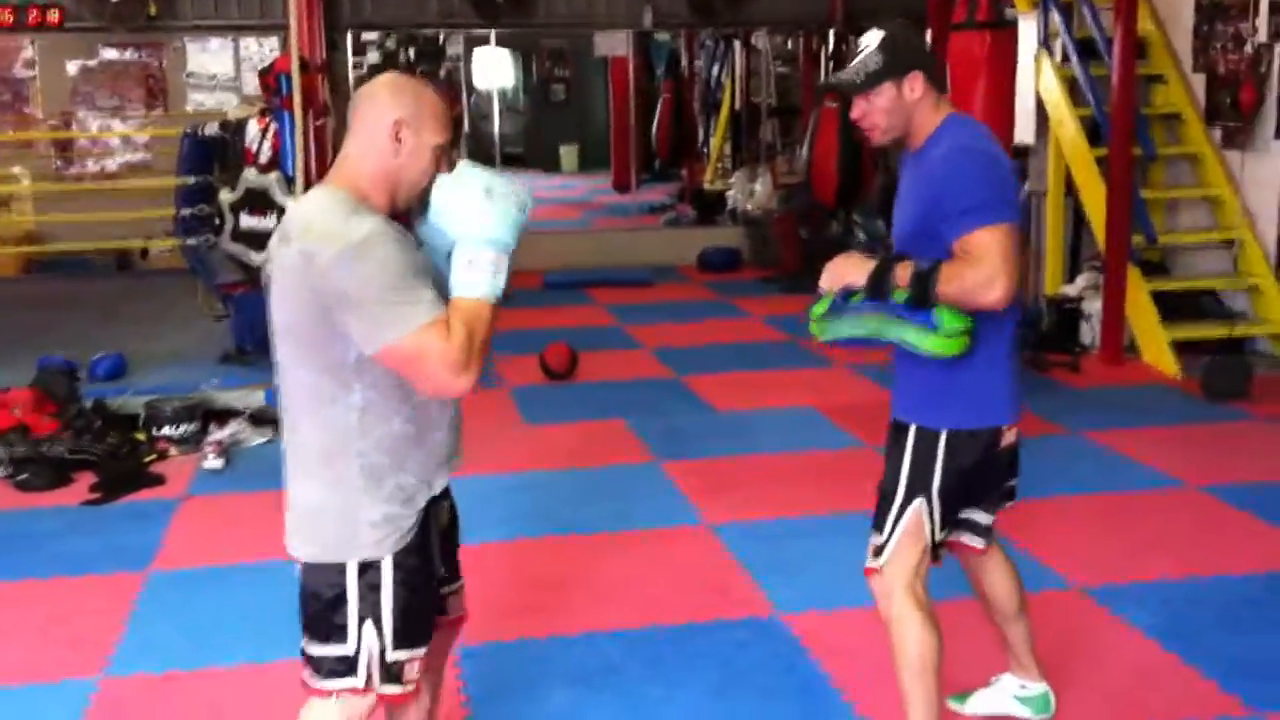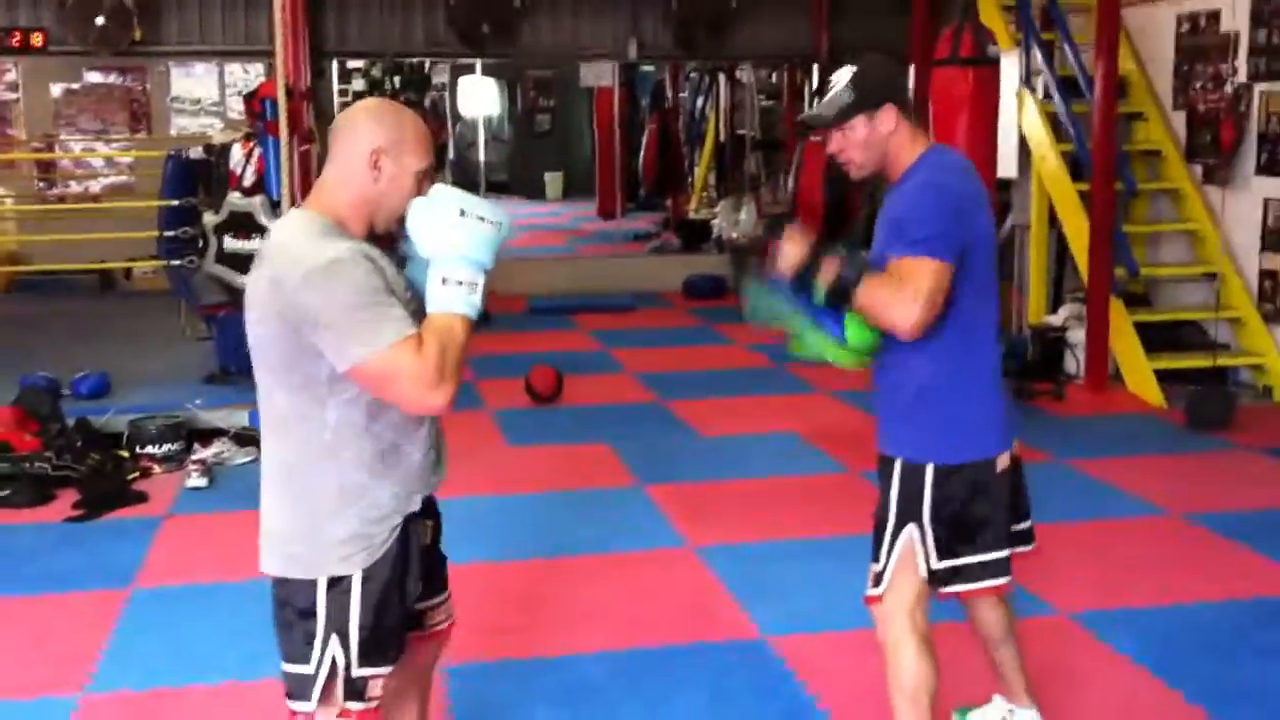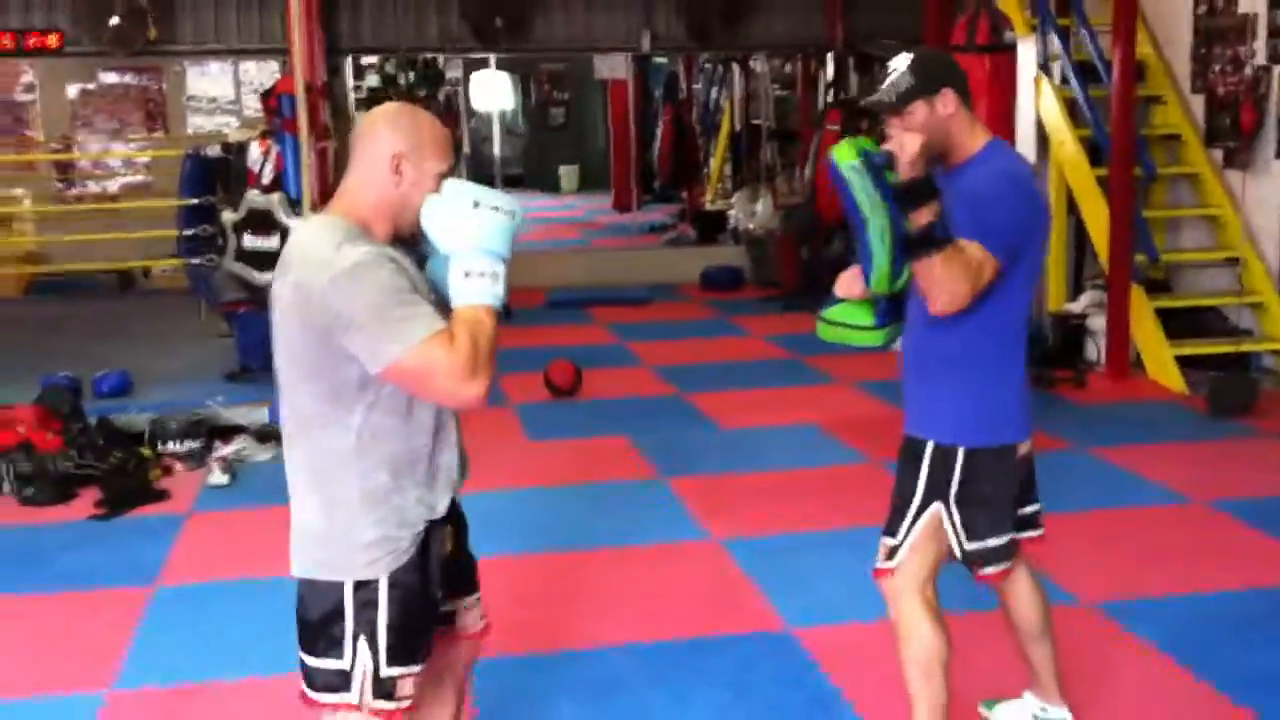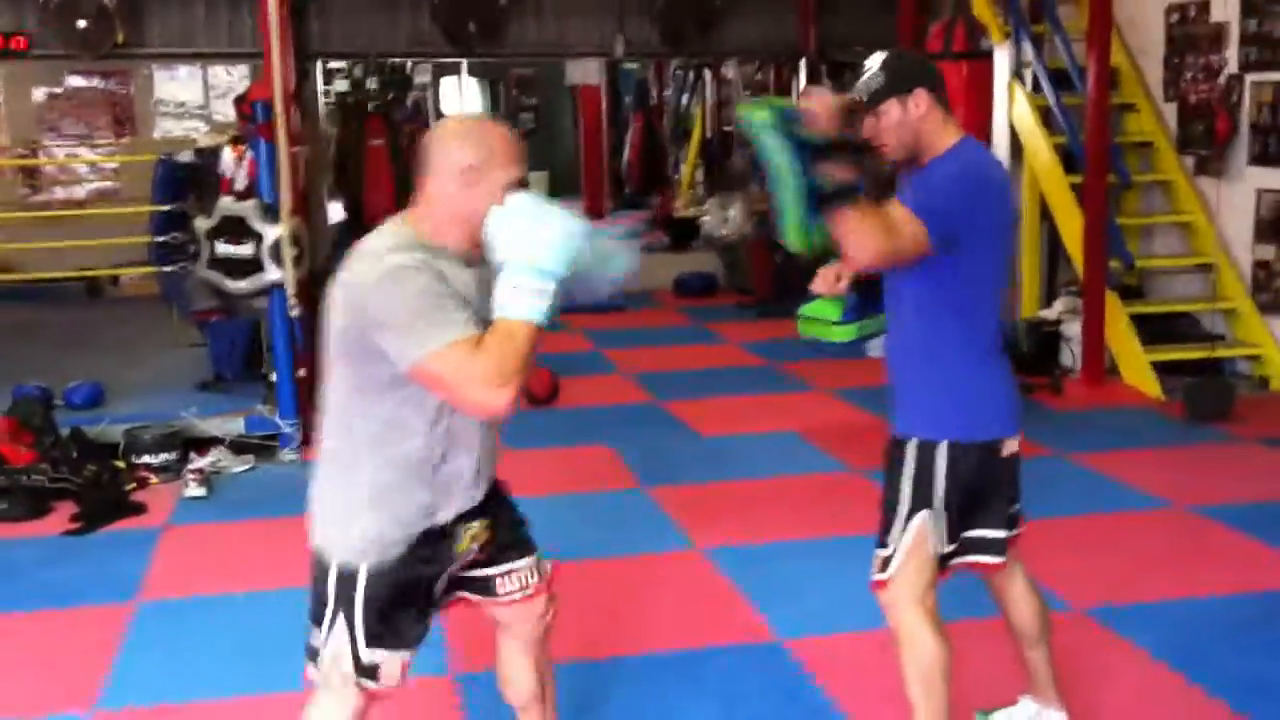
dt=0.3s
person 1, frame 1
left shoulder: (963, 160)
right shoulder: (926, 153)
left elbow: (991, 281)
left wrist: (883, 272)
right wrist: (865, 269)
left hip: (949, 403)
right hip: (966, 395)
left knee: (894, 575)
right knee: (971, 539)
person 1, frame 2
left shoulder: (933, 195)
right shoulder: (929, 181)
left elbow: (908, 312)
right wrist: (843, 282)
left hip: (936, 436)
right hip: (971, 425)
left knee: (897, 605)
right knee: (974, 578)
person 1, frame 3
left shoulder: (1000, 183)
right shoulder: (953, 174)
left elbow: (948, 294)
right elbow: (936, 273)
left wrist: (914, 191)
right wrist: (870, 277)
left hip: (962, 420)
right hip: (985, 412)
left knee: (905, 581)
right knee: (1002, 560)
person 1, frame 4
left shoulder: (959, 178)
right shoulder: (952, 173)
left elbow: (868, 245)
right elbow: (922, 268)
right wrist: (850, 278)
left hip: (949, 419)
right hip: (982, 410)
left knee: (904, 589)
right knee: (997, 563)
person 2, frame 1
left shoulder: (331, 219)
right shoulder: (355, 242)
left elbow: (416, 329)
right elbow: (452, 367)
left wrist: (453, 245)
right wrist: (482, 255)
left hip: (395, 490)
right hip: (364, 512)
left knee: (429, 634)
person 2, frame 2
left shoulder: (335, 246)
right shoulder: (324, 264)
left elbow: (401, 349)
right elbow: (427, 386)
left wrist: (436, 267)
right wrist: (459, 273)
left hip: (391, 508)
right hip: (344, 534)
left knee: (414, 648)
person 2, frame 3
left shoulder: (358, 249)
right shoulder: (348, 268)
left elbow: (426, 351)
right elbow: (462, 379)
left wrist: (459, 262)
right wrist: (480, 267)
left hip: (413, 509)
right hip: (368, 539)
left knee: (450, 647)
person 2, frame 4
left shoulder: (459, 246)
right shoulder: (386, 272)
right elbow: (491, 388)
right wrist: (533, 277)
left hip: (462, 494)
right hip: (386, 520)
left knee: (528, 613)
